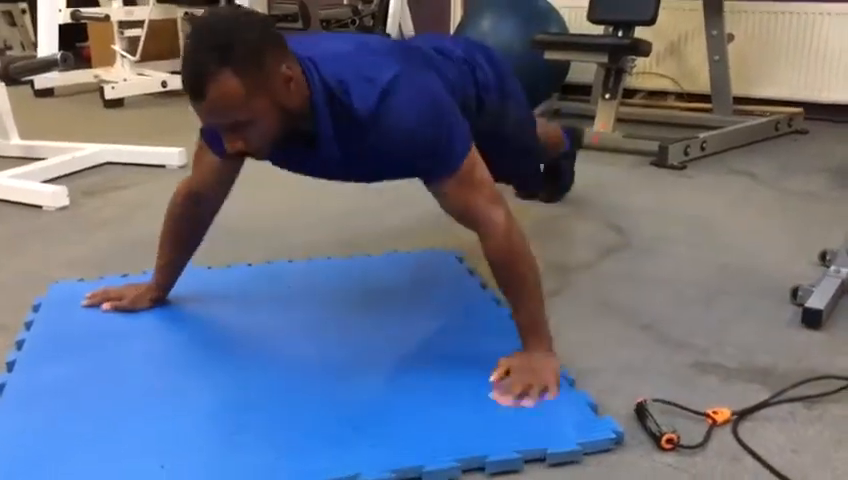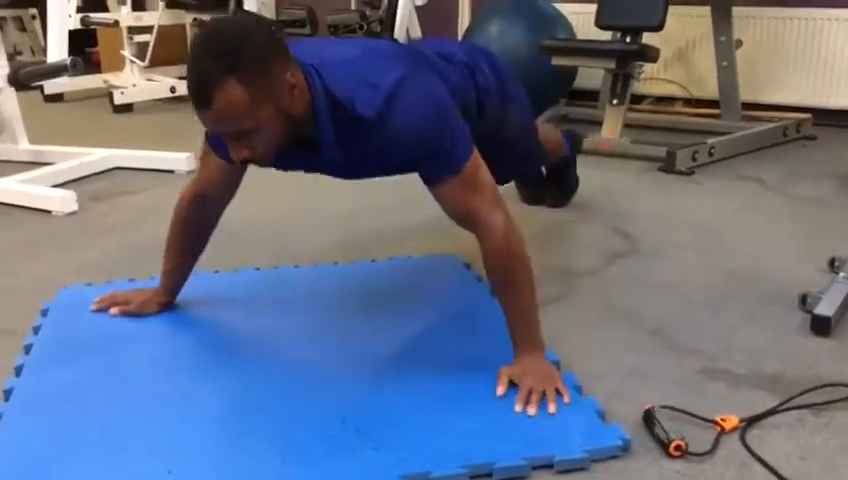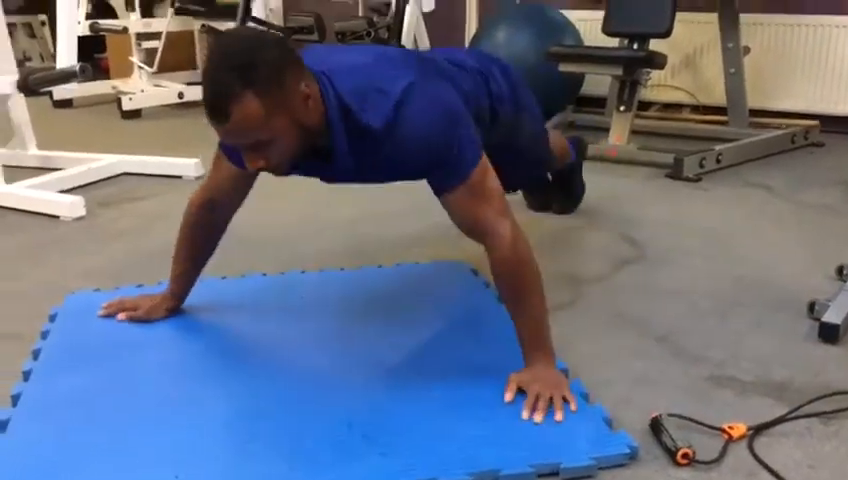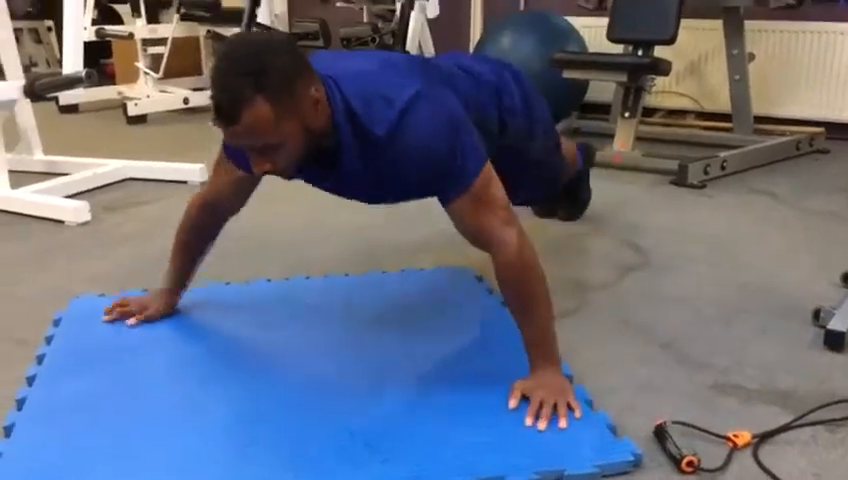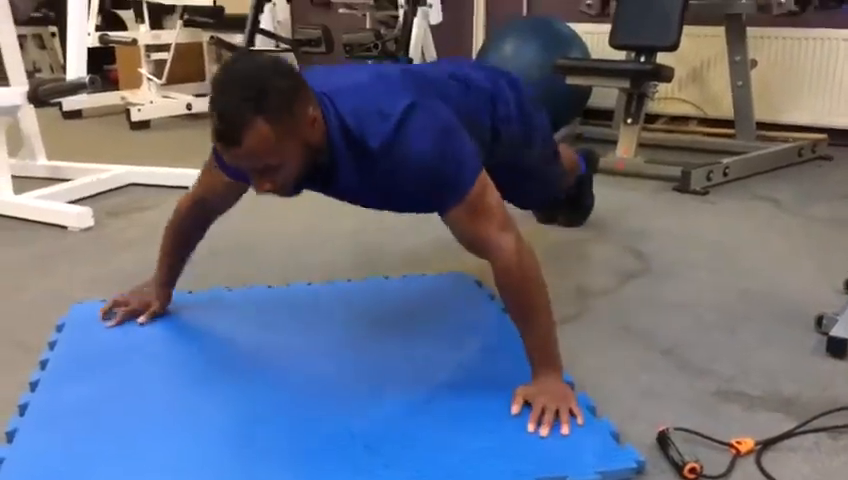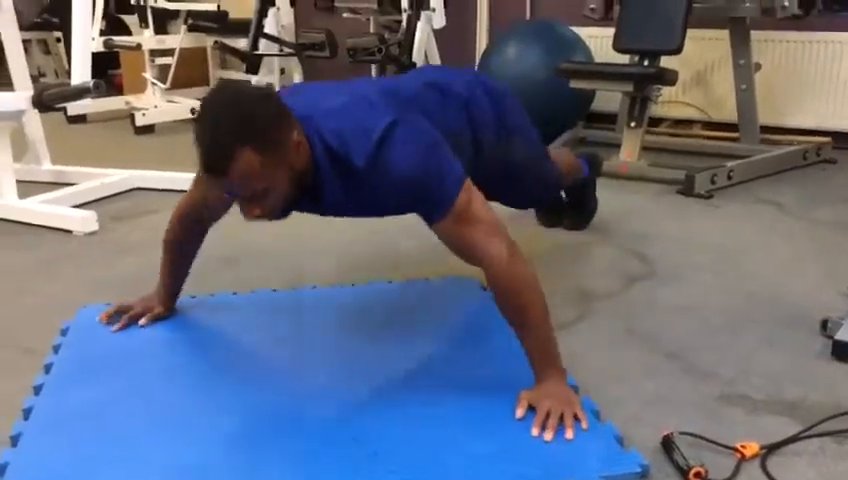
dt=0.1s
person 1, frame 1
left shoulder: (394, 104)
right shoulder: (239, 92)
left elbow: (492, 221)
right elbow: (197, 196)
left wrist: (536, 348)
right wrist: (157, 287)
left hip: (473, 84)
left knee: (520, 157)
left ankle: (561, 145)
right ankle: (549, 153)
person 1, frame 2
left shoulder: (395, 106)
right shoulder: (242, 101)
left elbow: (491, 224)
right elbow: (202, 199)
left wrist: (530, 353)
right wrist: (164, 292)
left hip: (474, 88)
left knee: (523, 158)
left ankle: (562, 151)
person 1, frame 3
left shoulder: (408, 116)
right shoulder: (257, 106)
left elbow: (499, 234)
right elbow: (212, 204)
left wrist: (540, 360)
right wrist: (171, 296)
left hip: (489, 97)
right hip: (435, 81)
left knee: (532, 167)
left ankle: (569, 156)
right ankle: (560, 156)
person 1, frame 4
left shoulder: (412, 123)
right shoulder: (264, 112)
left elbow: (504, 241)
right elbow: (212, 205)
left wrist: (546, 368)
right wrist: (168, 294)
left hip: (501, 107)
right hip: (443, 87)
left knee: (542, 176)
left ankle: (577, 163)
person 1, frame 5
left shoulder: (404, 139)
right shoulder: (259, 126)
left elbow: (505, 249)
right elbow: (199, 204)
left wrist: (548, 374)
right wrist: (160, 287)
left hip: (497, 112)
right hip: (441, 99)
left knee: (542, 182)
left ankle: (578, 167)
right ankle: (567, 175)
person 1, frame 6
left shoulder: (387, 153)
right shoulder: (250, 149)
left elbow: (497, 255)
right elbow: (193, 214)
left wrist: (551, 378)
right wrist: (165, 294)
left hip: (475, 115)
right hip: (416, 107)
left knee: (539, 183)
left ankle: (581, 170)
